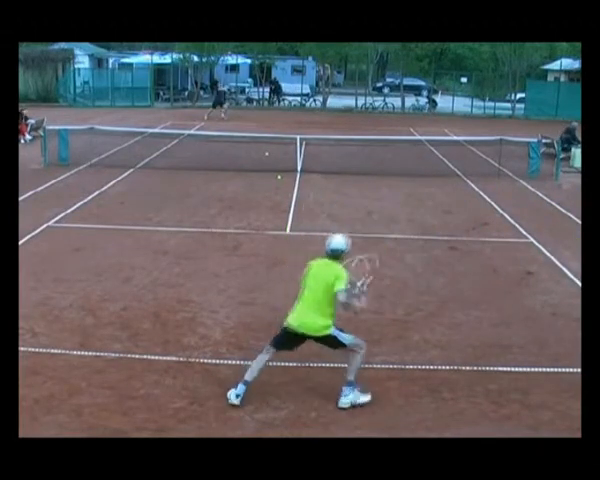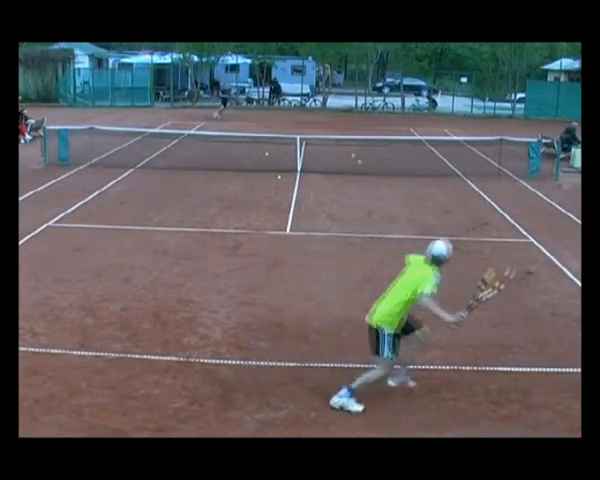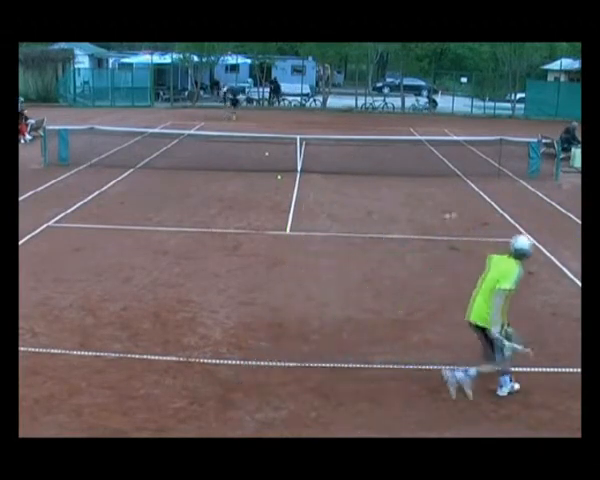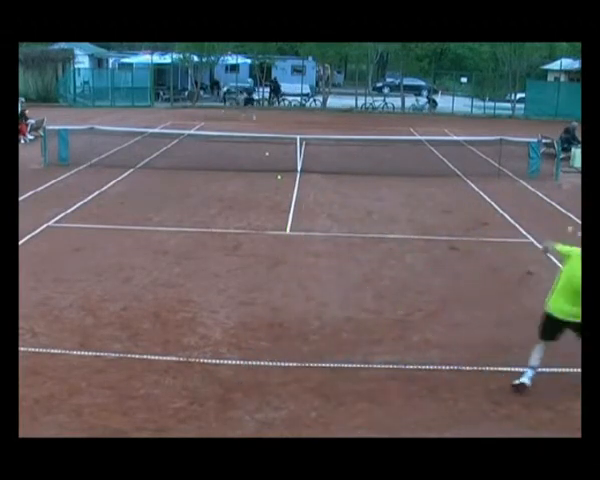
dt=0.3s
person 1, frame 1
left shoulder: (313, 264)
right shoulder: (340, 273)
right elbow: (342, 300)
right wrist: (355, 303)
left hip: (295, 323)
right hip: (320, 328)
left knee: (266, 354)
right knee: (359, 348)
left ankle: (239, 391)
right ankle: (348, 393)
person 1, frame 2
left shoulder: (416, 260)
right shoulder: (432, 275)
left elbow: (408, 258)
right elbow: (424, 299)
right wrist: (447, 317)
left hip: (380, 314)
right hip: (385, 321)
left knee: (420, 333)
right knee: (385, 368)
left ankle: (400, 375)
right ankle: (344, 396)
person 1, frame 3
left shoulder: (496, 259)
right shoulder: (514, 270)
right elbow: (499, 295)
right wrist: (495, 326)
left hip: (474, 315)
right hip: (489, 320)
left knee: (510, 340)
right knee: (501, 362)
left ankle: (505, 382)
right ankle: (461, 374)
person 1, frame 4
left shoulder: (574, 253)
left elbow: (553, 247)
left wrist: (548, 246)
left hip: (553, 310)
right hip: (576, 315)
left knee: (543, 343)
left ankle: (526, 376)
